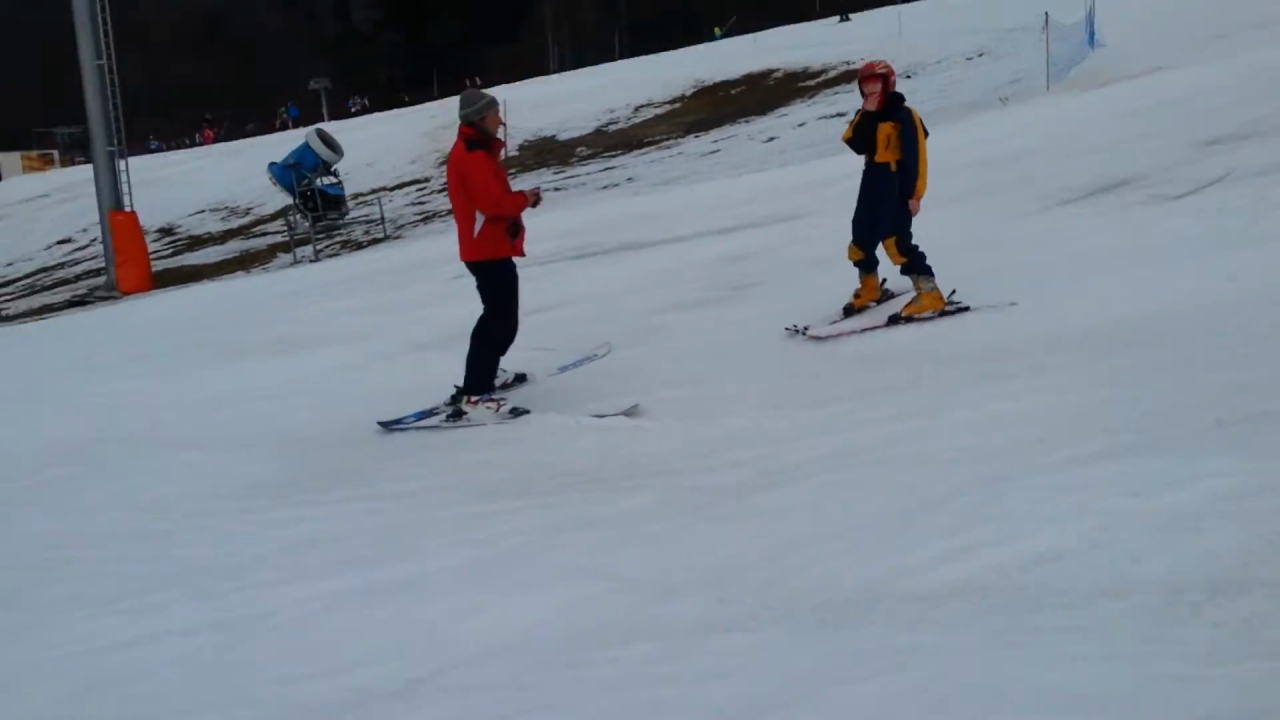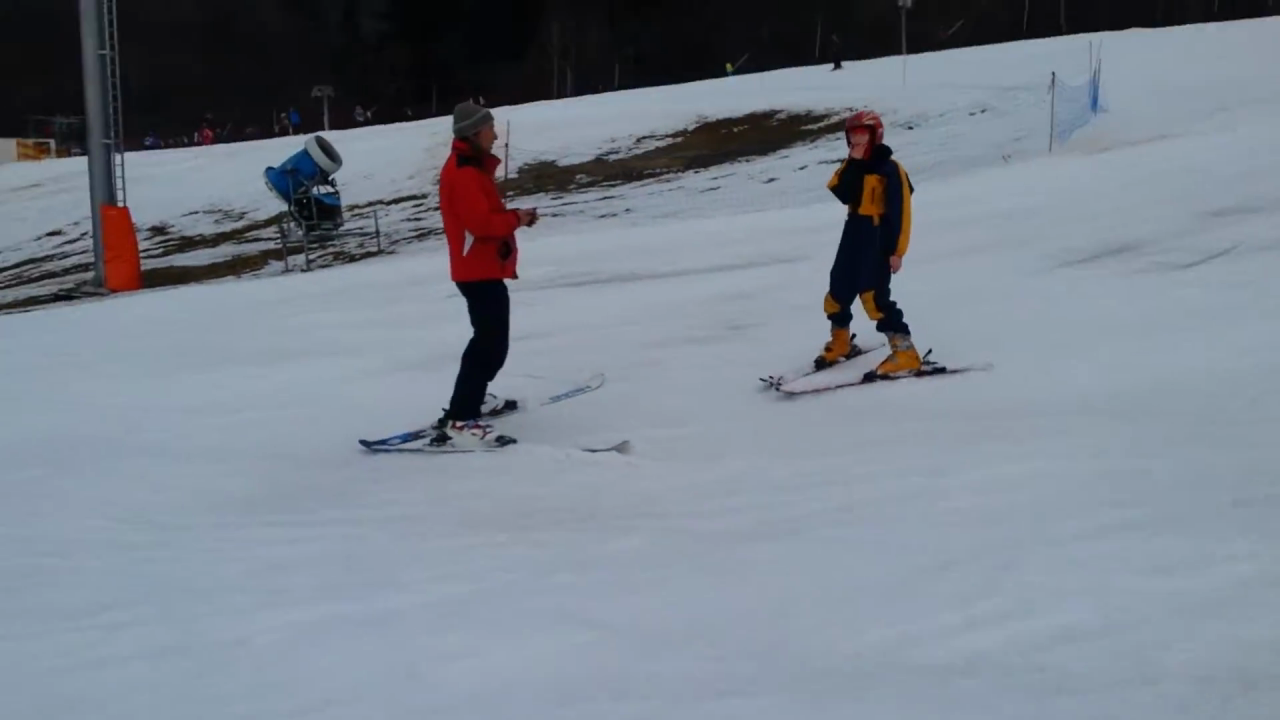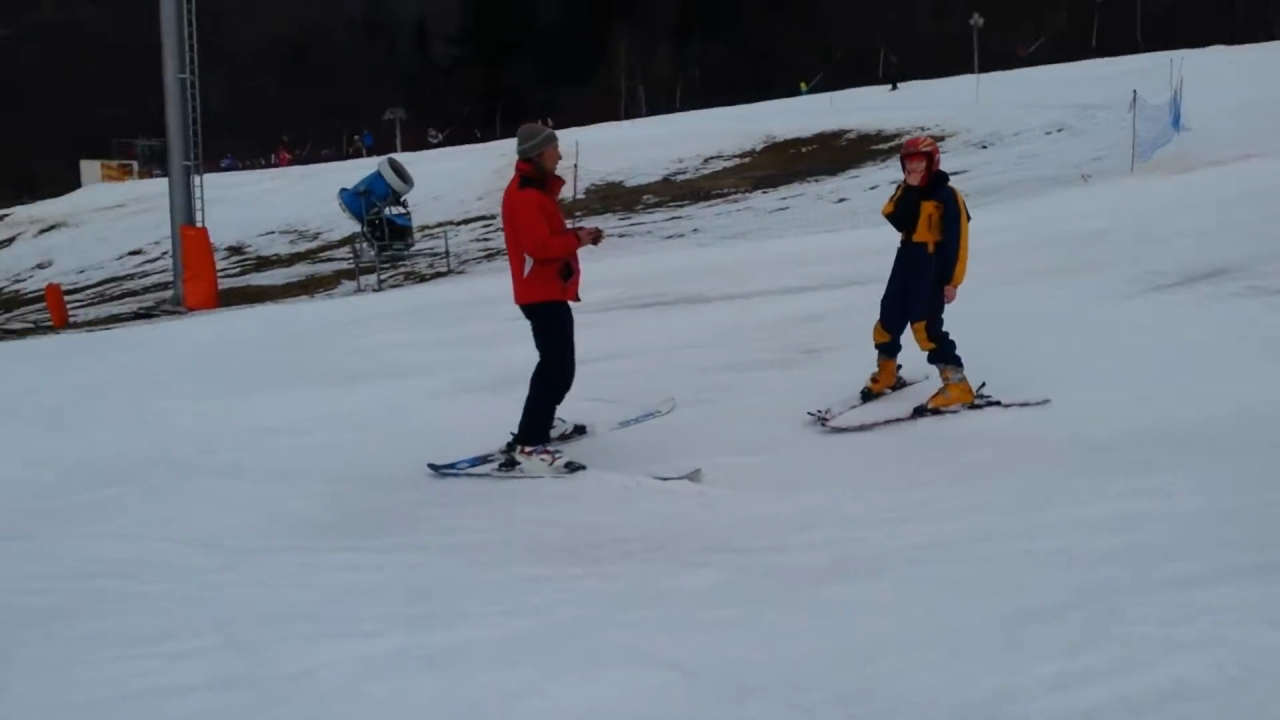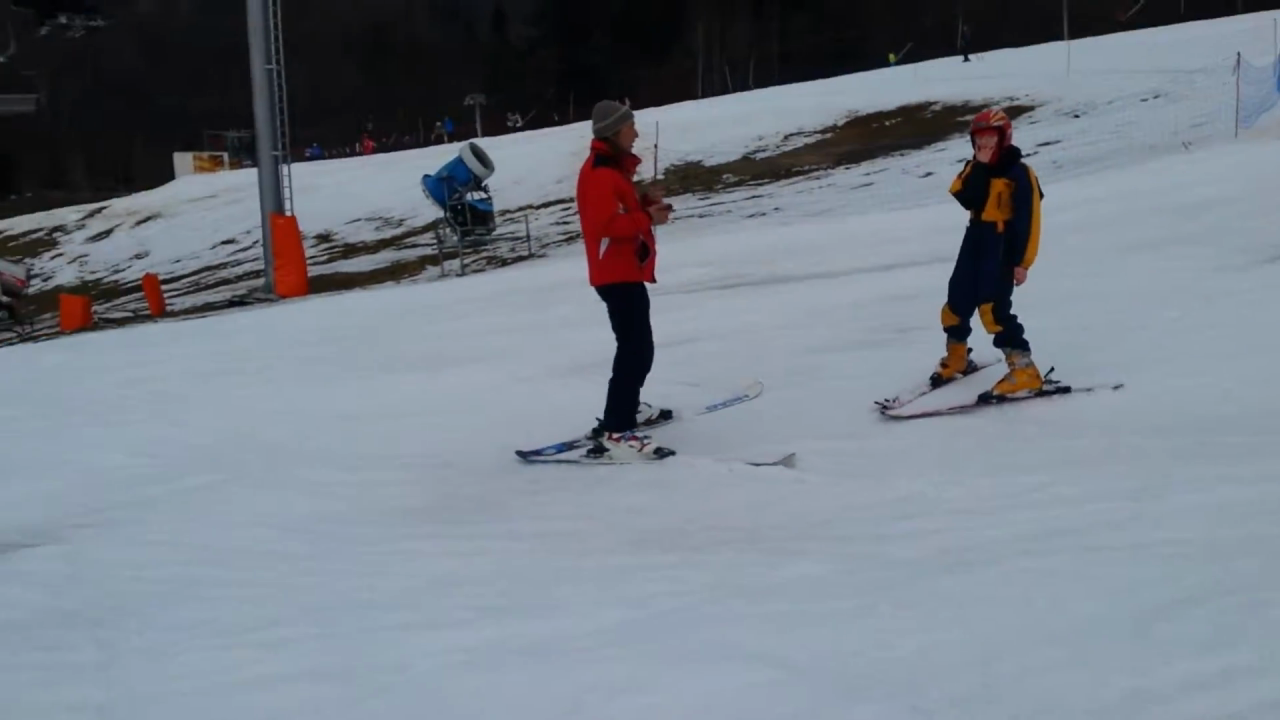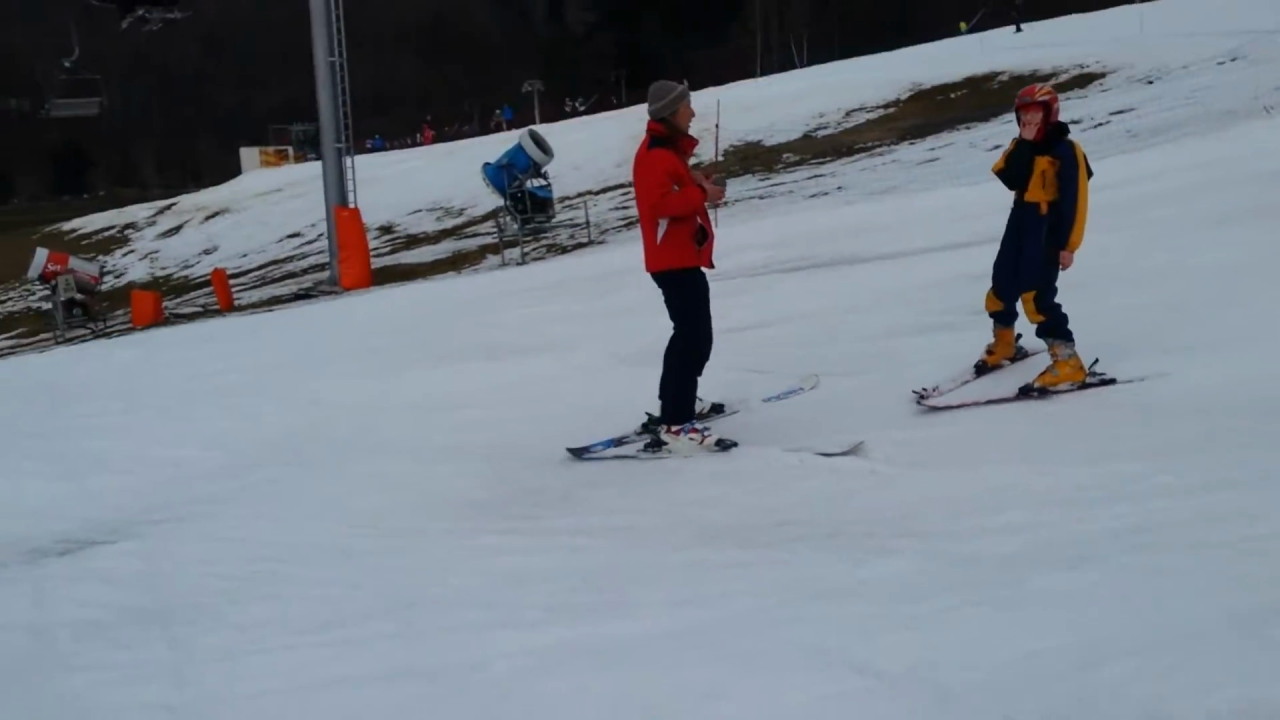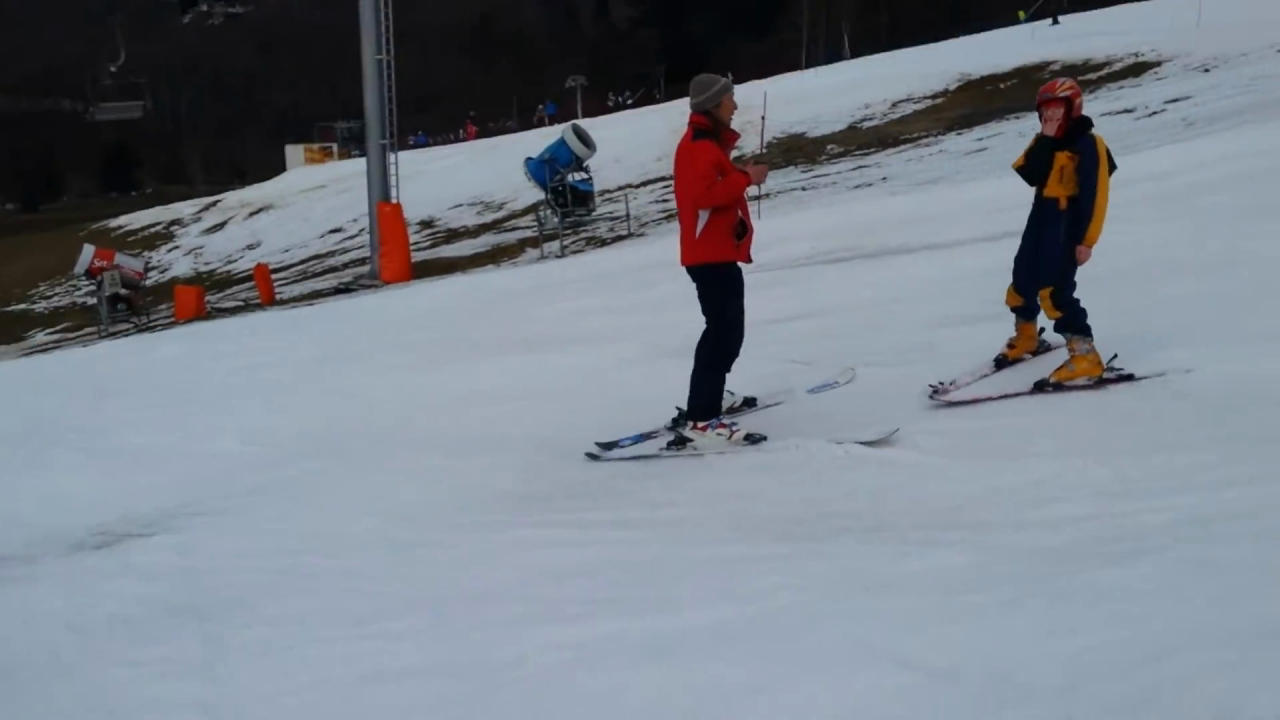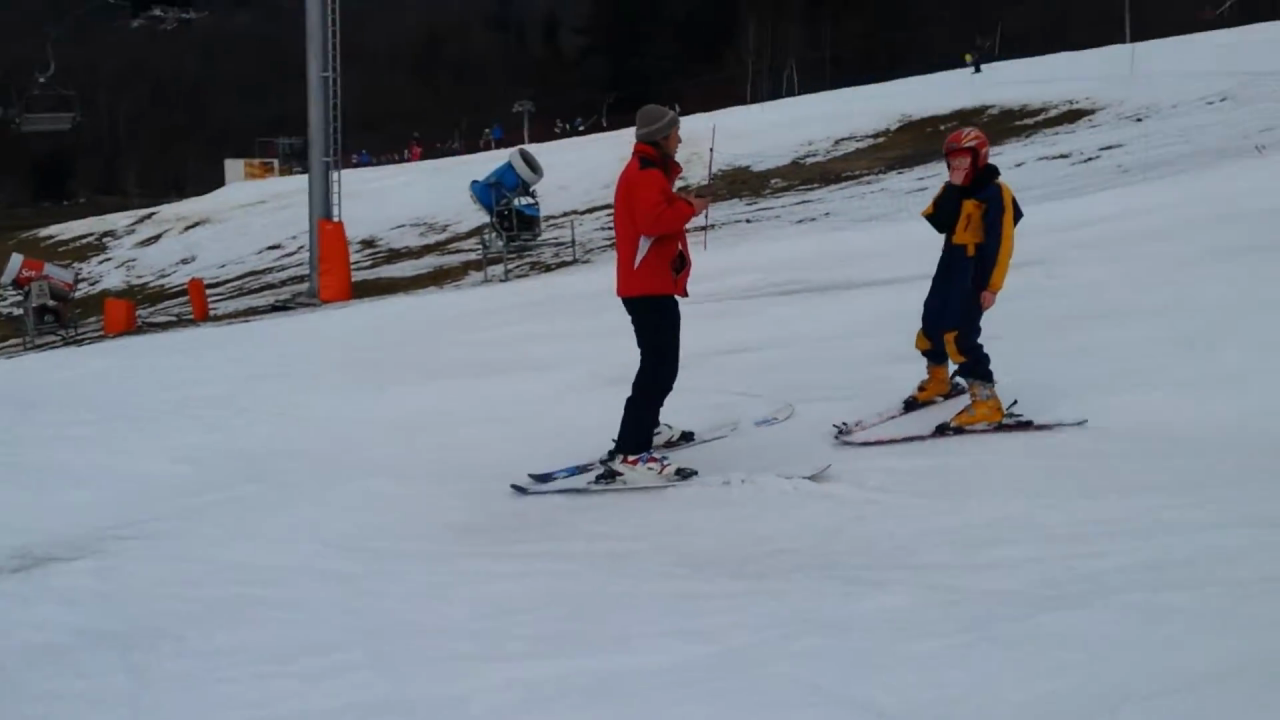
dt=0.2s
person 1, frame 1
left shoulder: (471, 150)
right shoulder: (473, 155)
right elbow: (492, 203)
left wrist: (520, 198)
right wrist: (524, 199)
left hip: (486, 247)
right hip: (489, 250)
left knee: (495, 314)
right knee: (502, 321)
left ankle: (483, 376)
right ankle: (474, 395)
person 1, frame 2
left shoulder: (469, 166)
right shoulder: (465, 171)
right elbow: (480, 223)
left wrist: (515, 215)
right wrist: (516, 219)
left hip: (482, 267)
right hip: (479, 270)
left knee: (487, 338)
right knee: (492, 345)
left ankle: (473, 399)
right ankle: (460, 420)
person 1, frame 3
left shoulder: (535, 188)
right shoulder: (525, 193)
right elbow: (538, 245)
left wrist: (576, 233)
right wrist: (576, 240)
left hip: (548, 289)
right hip: (541, 292)
left knee: (555, 362)
right knee: (558, 367)
left ankle: (542, 423)
right ankle: (529, 445)
person 1, frame 4
left shoulder: (612, 167)
right shoulder: (600, 172)
right elbow: (606, 223)
left wrist: (645, 203)
right wrist: (648, 218)
left hip: (624, 270)
right hip: (617, 274)
left knee: (634, 346)
right knee: (638, 350)
left ankle: (625, 409)
right ankle: (616, 431)
person 1, frame 5
left shoulder: (668, 147)
right shoulder: (656, 151)
right elbow: (658, 203)
left wrist: (697, 184)
right wrist: (702, 194)
left hip: (679, 256)
right hip: (675, 259)
left knee: (689, 334)
right knee: (696, 339)
left ankle: (677, 402)
right ankle: (674, 424)
person 1, frame 6
left shoulder: (706, 140)
right shoulder: (700, 143)
right elbow: (704, 194)
left wrist: (739, 175)
right wrist: (745, 178)
left hip: (713, 250)
right hip: (712, 253)
left knee: (721, 328)
right knee: (726, 333)
left ankle: (708, 396)
right ankle: (700, 419)
person 1, frame 7
left shoulder: (645, 170)
right shoulder: (647, 173)
right elbow: (654, 221)
left wrist: (679, 203)
right wrist: (689, 207)
left hip: (649, 282)
right hip: (649, 285)
left knee: (658, 362)
right knee: (660, 367)
left ankle: (645, 428)
right ankle: (630, 452)
person 2, frame 1
left shoulder: (903, 115)
right shoulder: (866, 115)
left elbow: (916, 156)
right elbow: (858, 145)
left wrist: (915, 193)
right wrist: (866, 114)
left hip: (896, 183)
right hip: (871, 181)
left knee: (895, 240)
right knee: (861, 240)
left ankle: (929, 294)
right ankle: (870, 289)
person 2, frame 2
left shoulder: (889, 169)
right shoulder: (852, 165)
left elbow: (900, 212)
right elbow: (842, 193)
left wrist: (897, 250)
right wrist: (853, 164)
left hip: (878, 237)
right hip: (852, 233)
left knee: (873, 295)
right knee: (838, 291)
left ankle: (905, 352)
right ankle: (840, 342)
person 2, frame 3
left shoulder: (947, 196)
right shoulder: (906, 192)
left elbow: (957, 241)
right elbow: (898, 222)
left wrist: (952, 280)
right wrist: (909, 190)
left hip: (932, 265)
right hip: (906, 260)
left knee: (925, 325)
right knee: (888, 320)
left ankle: (957, 385)
right ankle: (887, 373)
person 2, frame 4
left shoulder: (1019, 172)
right shoulder: (975, 168)
left elbow: (1029, 220)
right elbow: (966, 199)
left wrist: (1024, 261)
right wrist: (979, 167)
left hip: (1002, 244)
right hip: (975, 239)
left knee: (992, 307)
right knee: (957, 301)
left ankle: (1024, 371)
right ankle: (957, 357)
person 2, frame 5
left shoulder: (1066, 149)
right shoulder: (1022, 146)
left elbow: (1076, 200)
right elbow: (1010, 180)
left wrist: (1069, 244)
right wrist: (1023, 145)
left hip: (1047, 227)
right hip: (1019, 221)
left knee: (1035, 294)
right knee: (1001, 286)
left ankle: (1067, 362)
right ankle: (1004, 344)
person 2, frame 6
left shoulder: (1088, 144)
right shoulder: (1046, 141)
left elbow: (1096, 194)
right elbow: (1032, 176)
left wrist: (1088, 239)
right wrist: (1044, 141)
left hip: (1068, 222)
right hip: (1041, 216)
left knee: (1053, 290)
right knee: (1022, 281)
left ankle: (1085, 356)
right ankle: (1027, 337)
person 2, frame 7
left shoulder: (994, 192)
right shoulder: (955, 188)
left elbow: (1001, 242)
right elbow: (941, 224)
left wrist: (992, 285)
right wrist: (951, 190)
left hip: (975, 269)
right hip: (950, 263)
left knee: (958, 335)
right knee: (931, 326)
left ankle: (986, 402)
right ankle: (938, 381)
